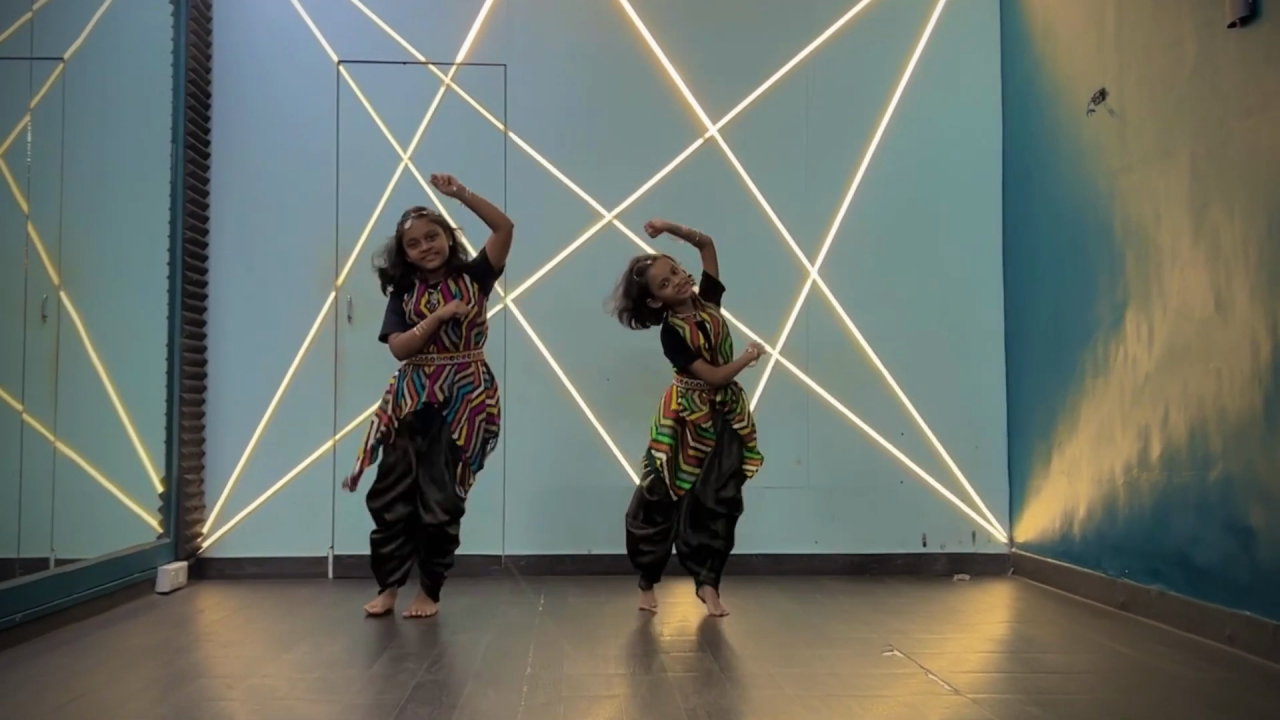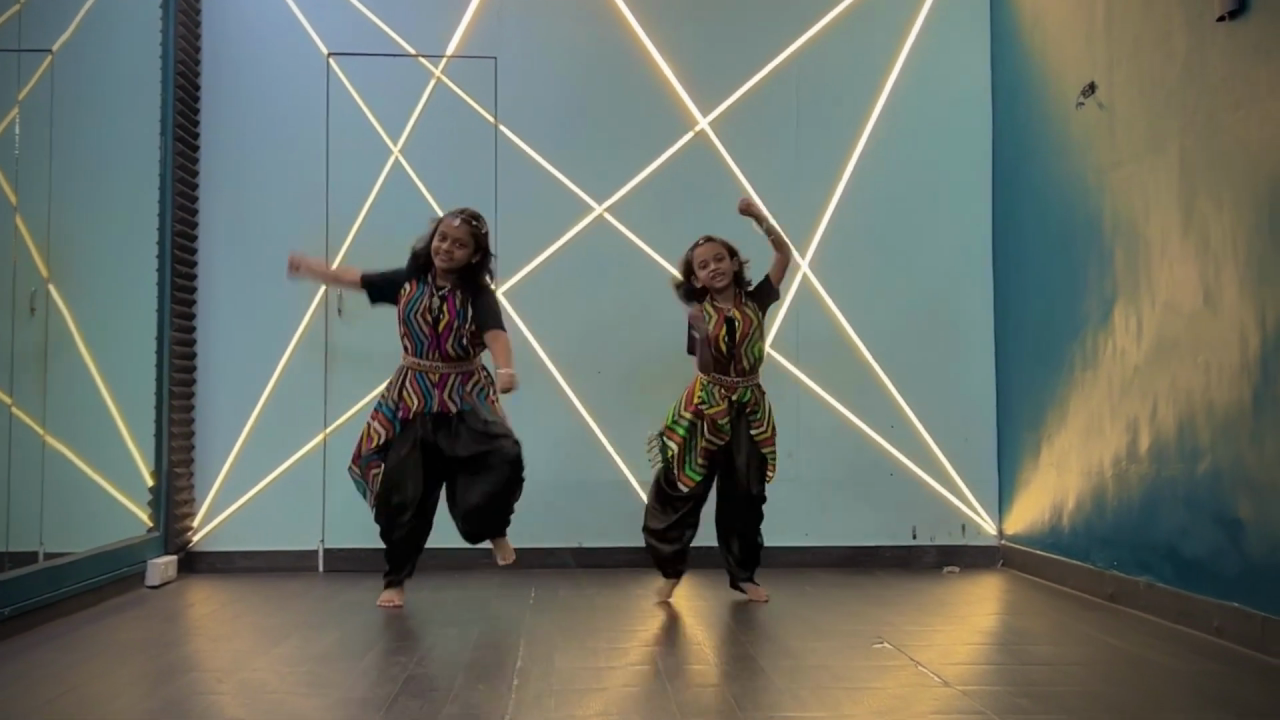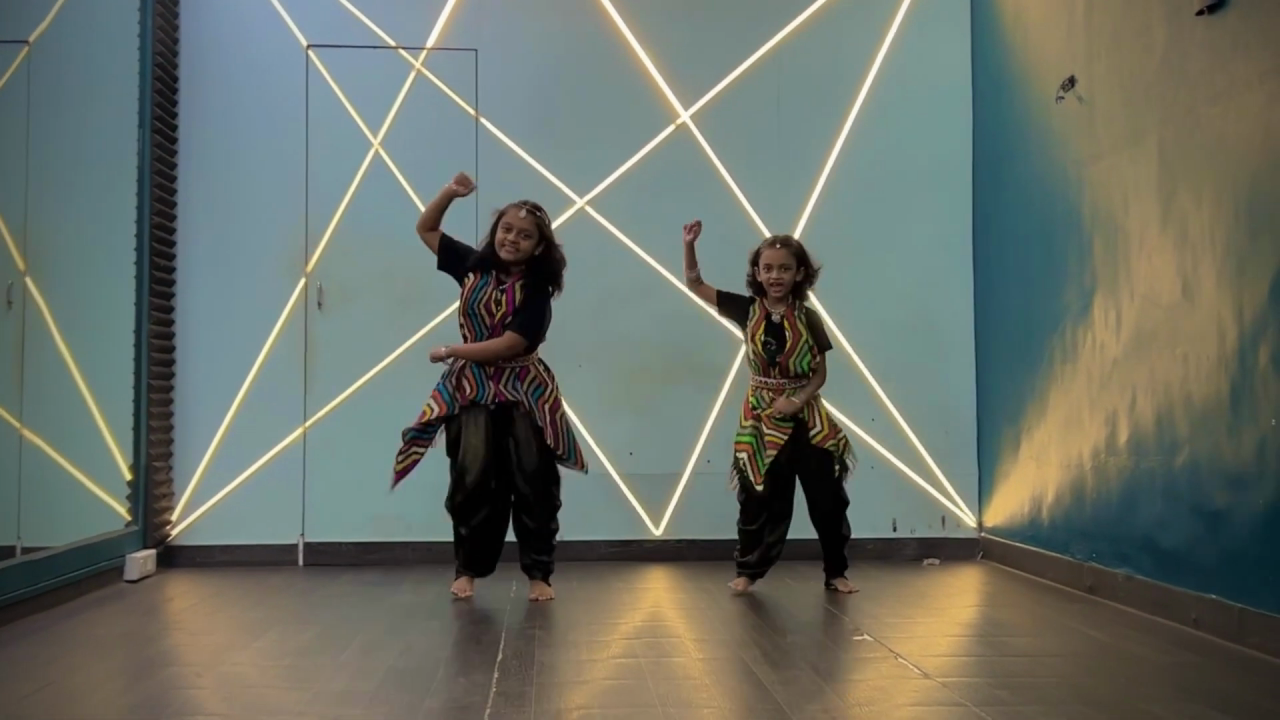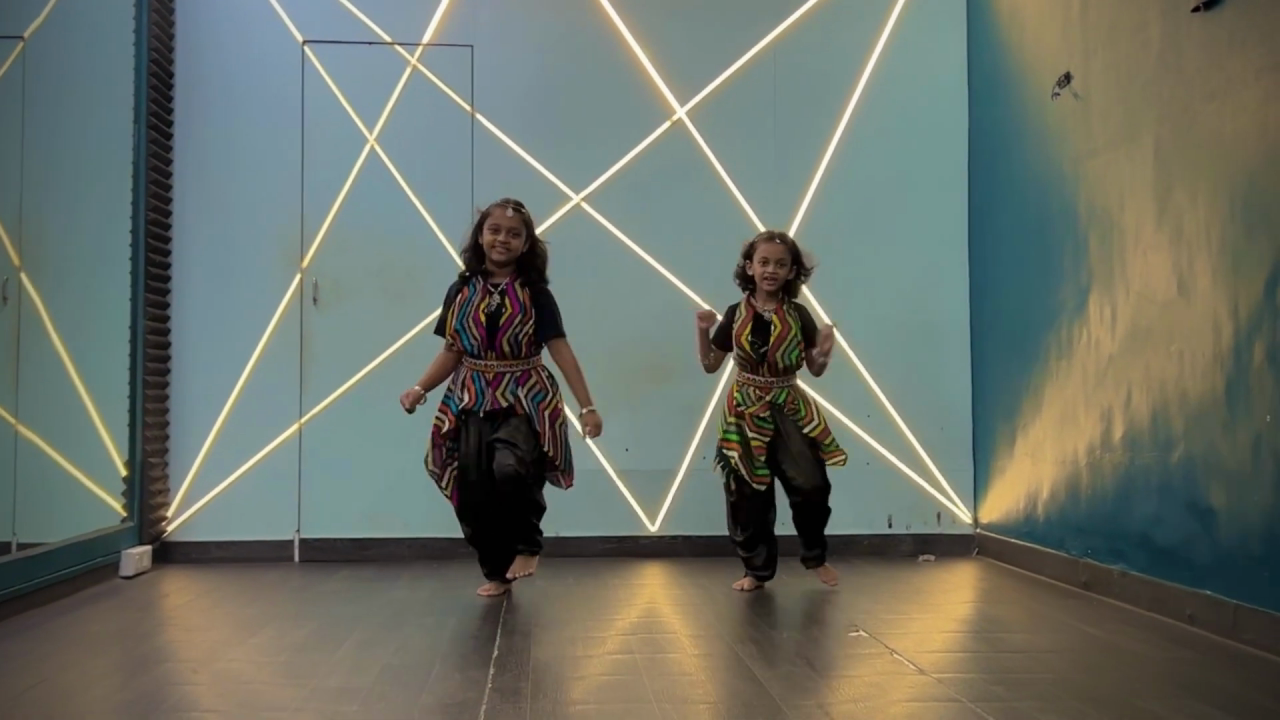
dt=0.4s
person 1, frame 1
left shoulder: (473, 278)
right shoulder: (403, 295)
left elbow: (504, 228)
right elbow: (399, 347)
left wrist: (460, 194)
right wrist: (440, 314)
left hip: (465, 396)
right hip: (414, 397)
left knee: (440, 493)
right knee: (395, 489)
left ankle: (430, 591)
right ankle: (389, 586)
person 1, frame 2
left shoulder: (478, 295)
right shoulder: (407, 282)
left elbow: (496, 333)
right elbow: (355, 278)
left wrist: (506, 368)
right wrist: (307, 266)
left hip: (466, 396)
right hip: (413, 397)
left knee: (502, 455)
right knee: (404, 492)
left ankle: (494, 530)
right ankle: (395, 580)
person 1, frame 3
left shoulder: (537, 294)
right shoulder: (472, 267)
left elbow: (509, 345)
right elbow: (426, 229)
left wrist: (451, 351)
right wrist: (450, 193)
left hip: (523, 394)
right hip: (471, 391)
left knee: (533, 485)
right knee: (474, 480)
left ankle: (538, 574)
right ankle: (469, 569)
person 1, frame 4
left shoulder: (536, 294)
right shoulder: (461, 291)
left elbow: (560, 350)
right elbow: (452, 352)
left wrist: (586, 404)
right wrist: (419, 389)
left hip: (523, 399)
right hip: (470, 402)
left knee: (510, 470)
right knee: (474, 495)
left ankle: (525, 547)
right ankle: (497, 572)
person 2, frame 1
left shoulder: (708, 300)
right shoulder: (671, 333)
left elbow: (707, 246)
right elbow: (712, 376)
left wrist: (672, 229)
right wrist: (748, 357)
left hip: (725, 412)
right hip: (688, 416)
left knee: (720, 498)
right knee: (662, 497)
left ankle: (707, 582)
right ankle: (647, 580)
person 2, frame 2
left shoulder: (755, 301)
right shoulder: (700, 318)
left elbow: (784, 256)
right elbow: (706, 368)
left wrist: (759, 218)
right wrist: (701, 334)
left hip: (748, 407)
right hip: (708, 407)
left knee: (746, 494)
right knee: (681, 488)
left ankle: (743, 574)
right ankle: (671, 569)
person 2, frame 3
left shoulder: (807, 319)
right shoulder: (746, 310)
left elbow: (820, 373)
right elbow: (696, 285)
left wrist: (798, 401)
right wrist: (689, 245)
left hip: (805, 413)
right hip: (761, 413)
left knee: (827, 496)
right knee: (760, 494)
left ankle: (835, 571)
right ankle: (748, 570)
person 2, frame 4
left shoulder: (799, 315)
right shoulder: (736, 314)
left elbow: (816, 370)
right elbow: (710, 365)
left wrist: (824, 353)
right wrist: (703, 333)
left hip: (790, 408)
right hip: (746, 411)
left knee: (810, 484)
right knee: (749, 495)
left ankle: (816, 556)
right ankle: (756, 569)
